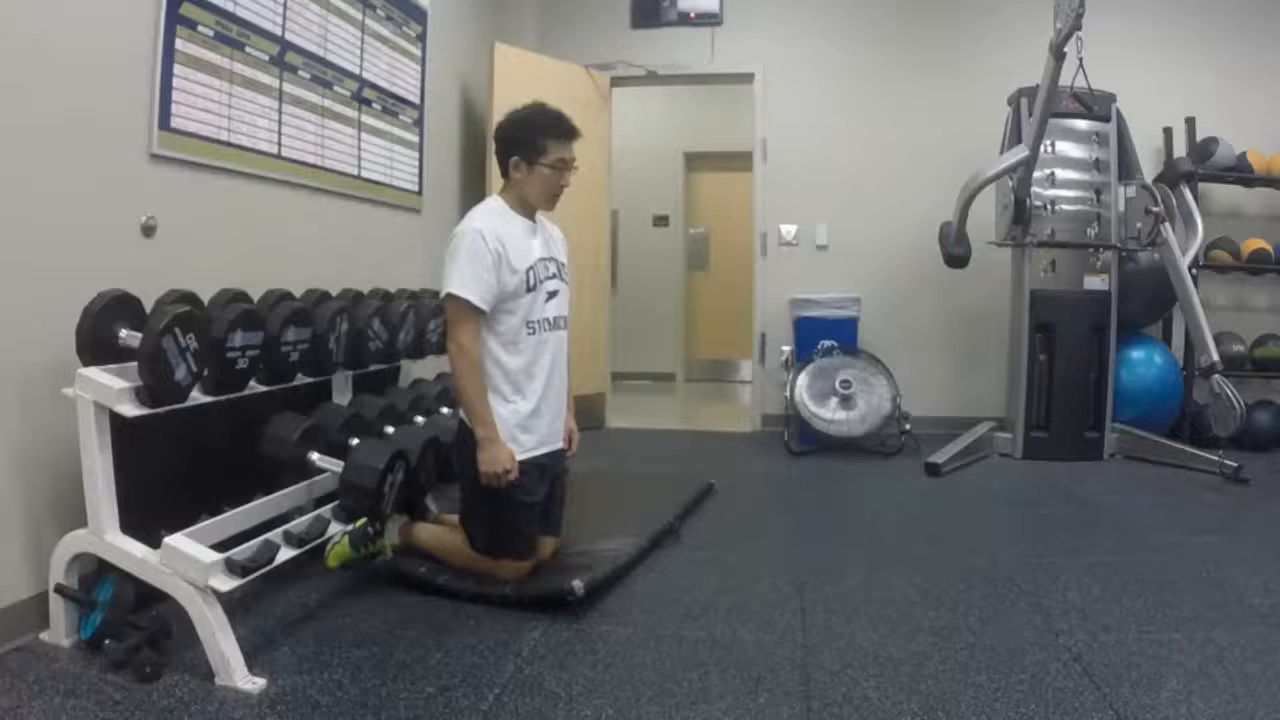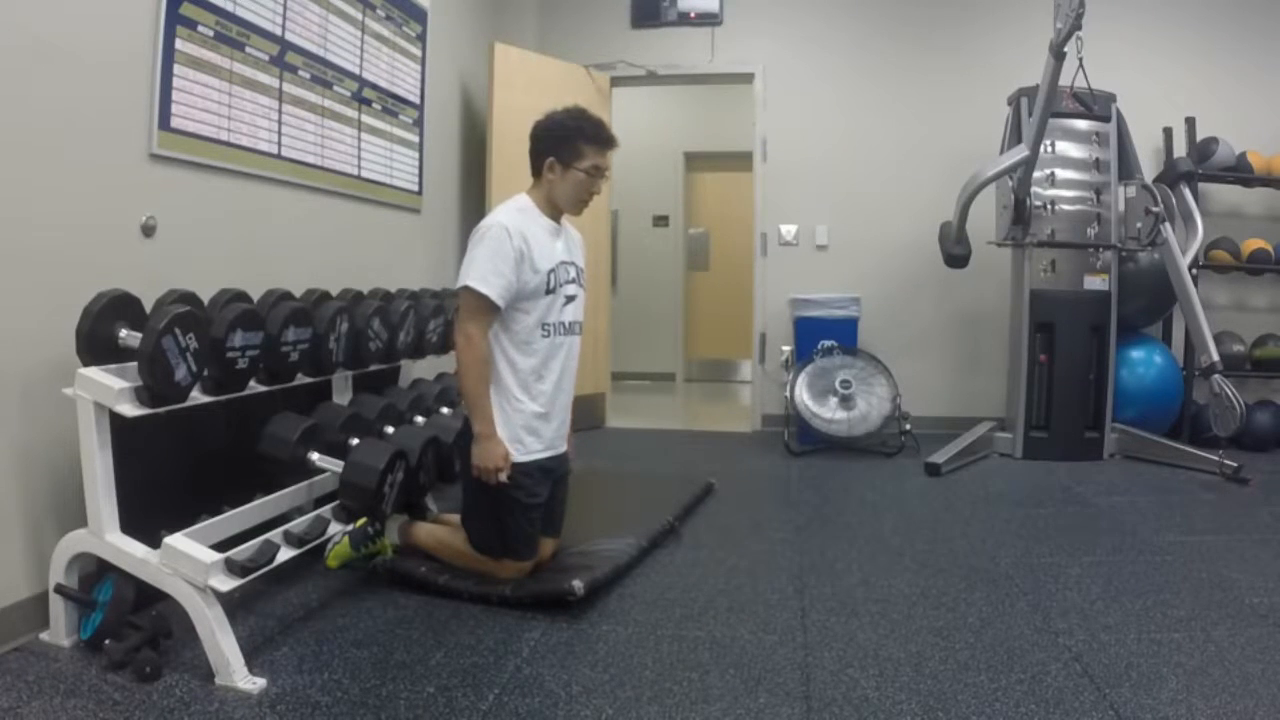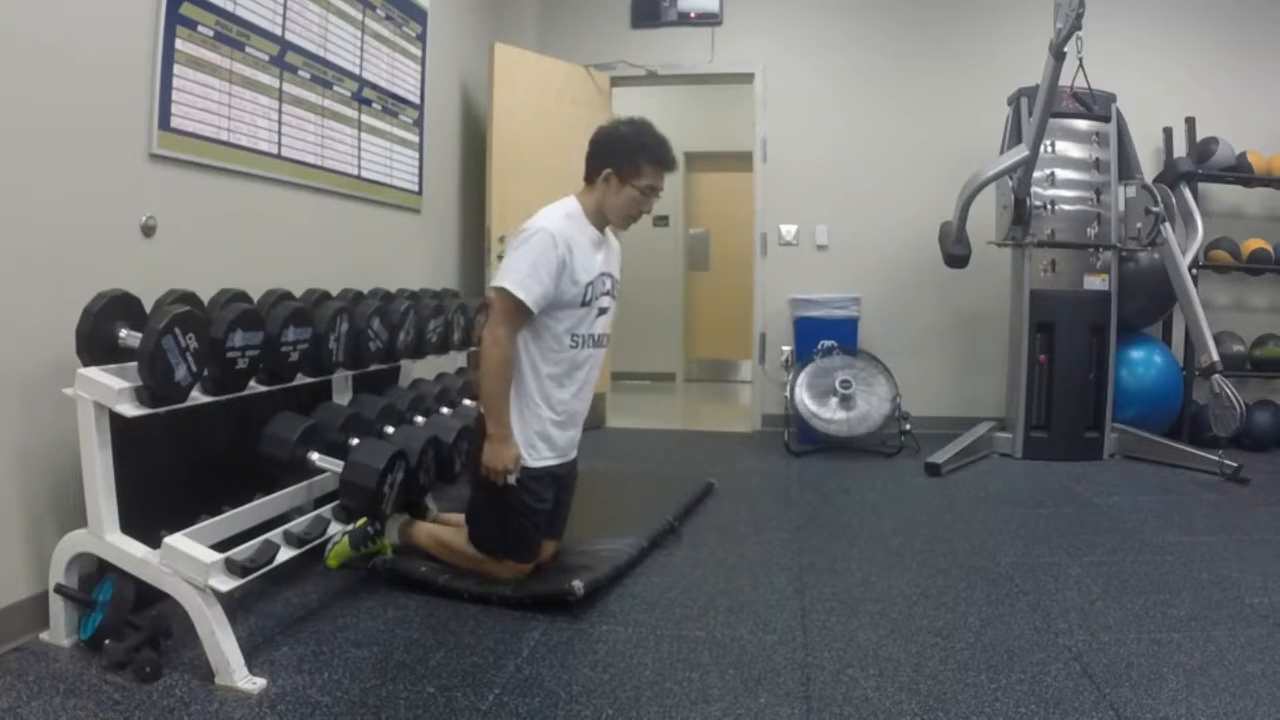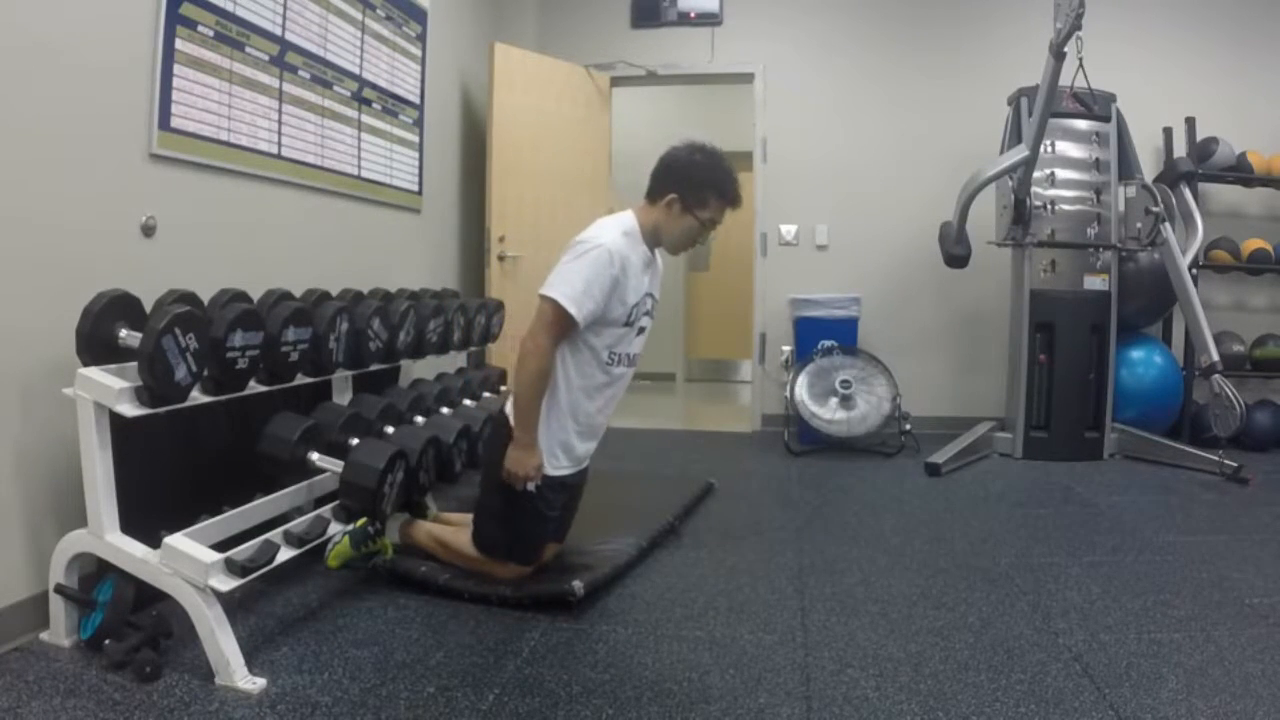
dt=1s
person 1, frame 1
left shoulder: (550, 234)
right shoulder: (482, 233)
right elbow: (462, 342)
left wrist: (566, 412)
right wrist: (488, 439)
left hip: (547, 435)
right hip: (504, 440)
left knee: (541, 550)
right knee: (510, 564)
left ankle: (423, 517)
right ankle: (392, 531)
person 1, frame 2
left shoulder: (570, 237)
right shoulder: (506, 230)
right elbow: (470, 335)
right wrist: (486, 434)
left hip: (550, 436)
right hip: (508, 440)
left knee: (540, 552)
right knee: (510, 564)
left ankle: (421, 518)
right ankle: (393, 531)
person 1, frame 3
left shoulder: (607, 243)
right shoulder: (549, 235)
right elbow: (498, 335)
right wrist: (499, 435)
left hip: (561, 441)
right hip: (521, 442)
left knee: (540, 553)
right knee: (510, 564)
left ankle: (420, 517)
right ankle: (394, 530)
person 1, frame 4
left shoulder: (649, 258)
right shoulder: (605, 249)
right elbow: (537, 344)
right wrist: (525, 443)
left hip: (573, 447)
right hip: (539, 446)
left knee: (541, 553)
right knee: (508, 564)
left ankle: (423, 515)
right ankle: (396, 528)
